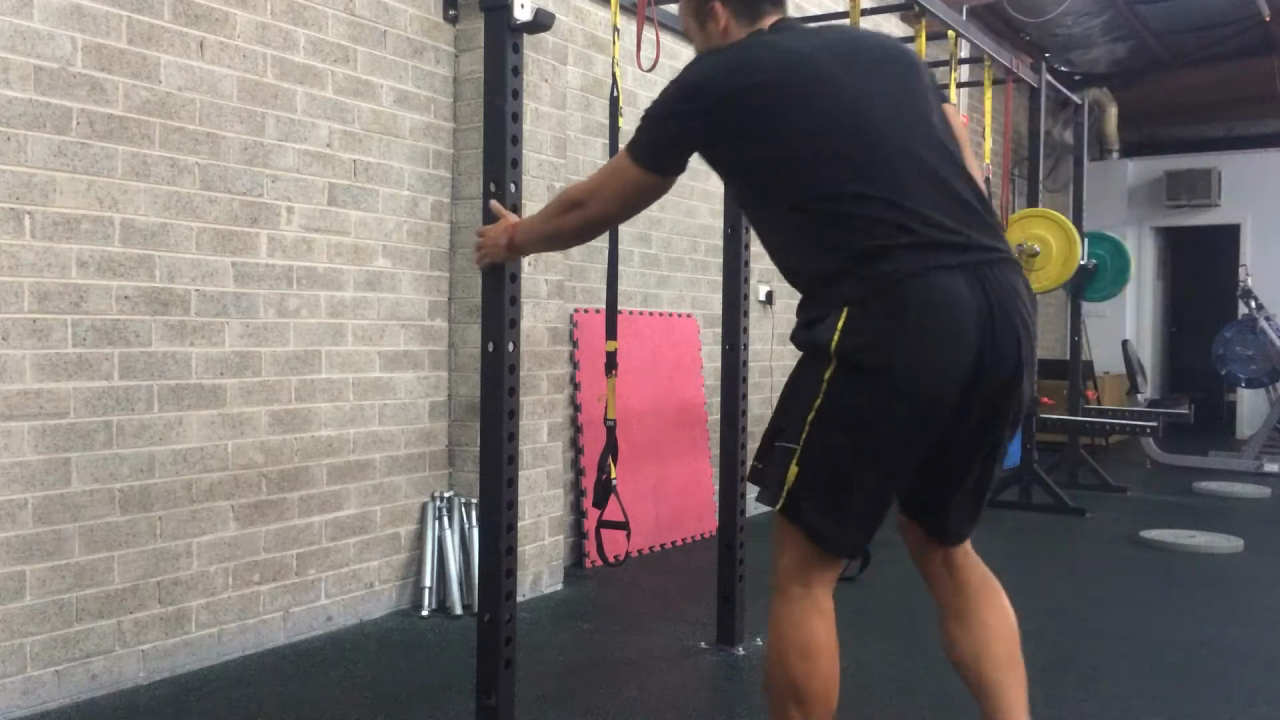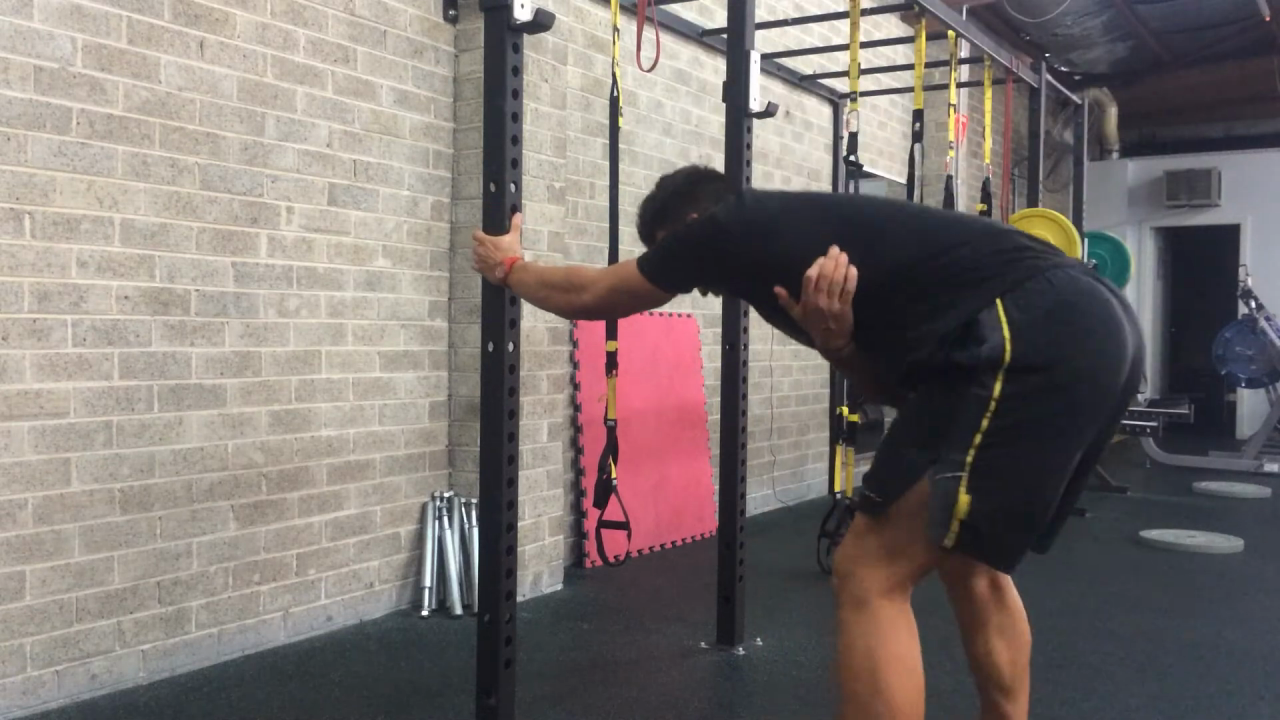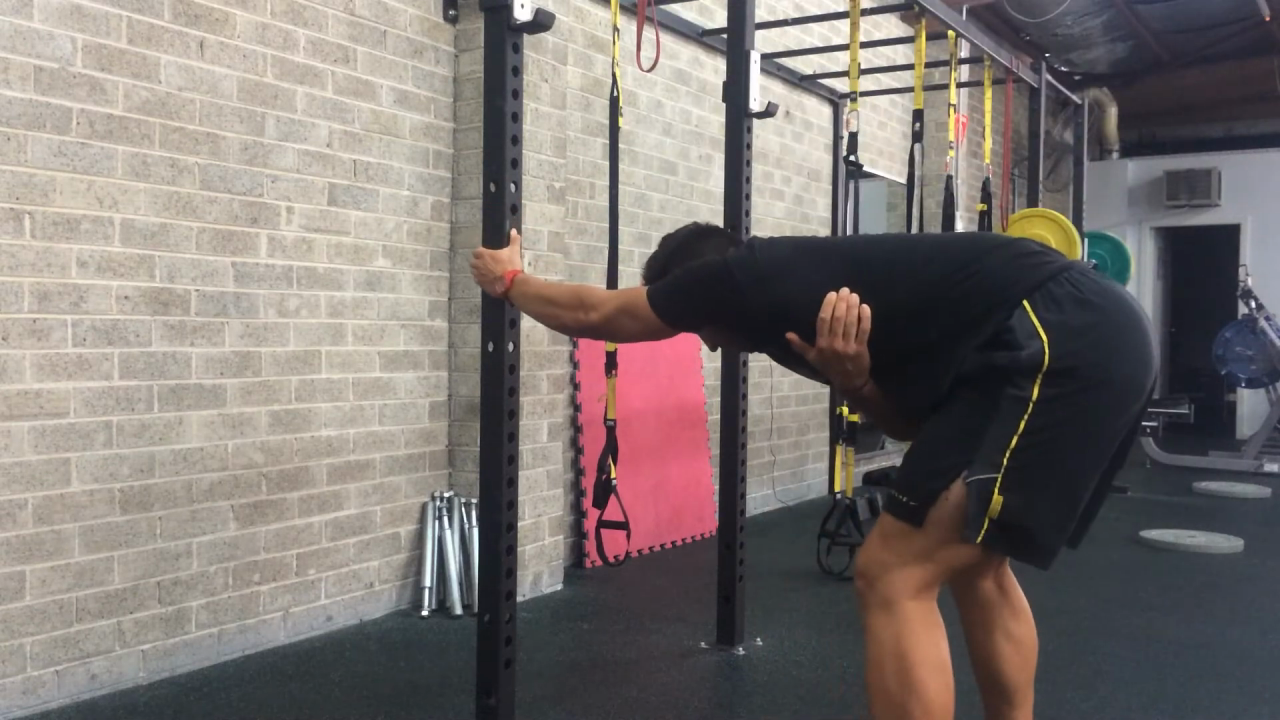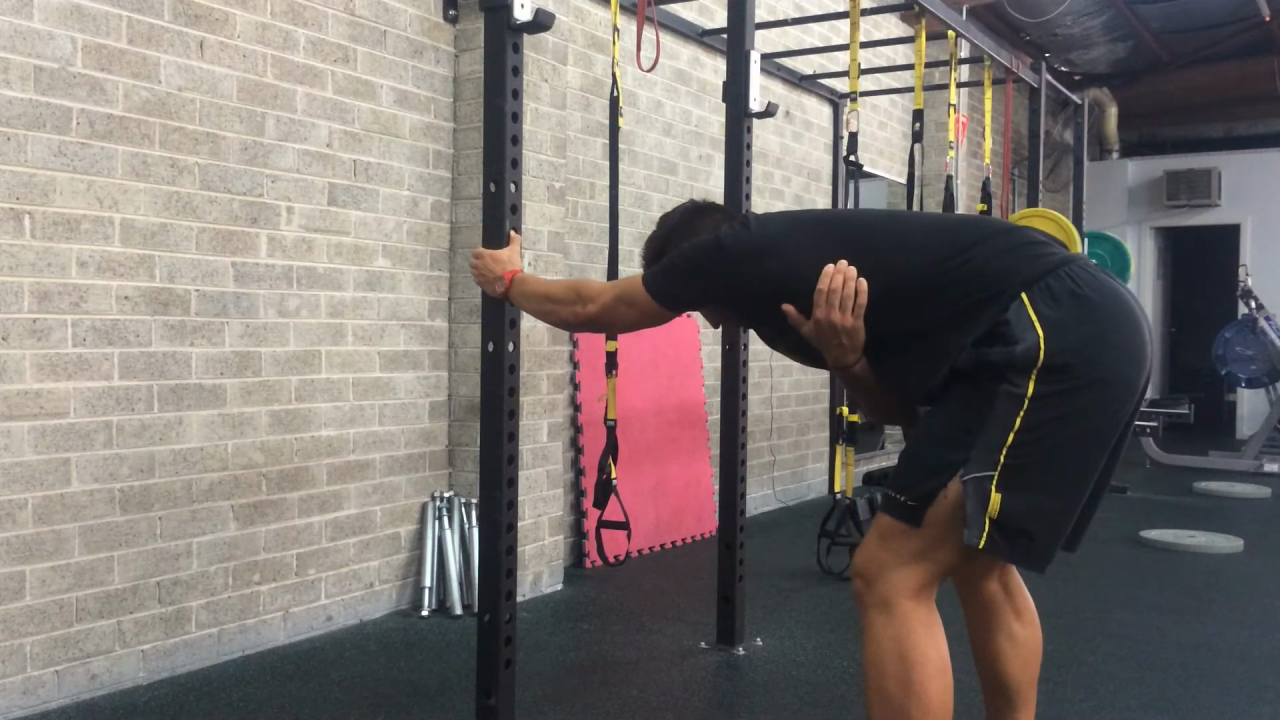
dt=1s
person 1, frame 1
left shoulder: (716, 81)
left elbow: (591, 209)
right elbow: (971, 187)
left wrist: (513, 237)
left hip: (896, 319)
right hip: (1000, 303)
left knee: (801, 570)
right knee: (945, 551)
person 1, frame 2
left shoulder: (726, 229)
right shoulder: (802, 228)
left elbow: (593, 296)
right elbow: (902, 385)
left wrist: (508, 266)
right wrist: (839, 348)
left hip: (1034, 335)
left knee: (870, 578)
right knee: (969, 559)
person 1, frame 3
left shoulder: (738, 278)
right shoulder: (805, 279)
left elbow: (595, 314)
right elbow: (916, 419)
left wrist: (509, 279)
right wrist: (855, 381)
left hip: (1057, 342)
right hip: (1099, 329)
left knee: (894, 578)
right knee: (974, 563)
person 1, frame 4
left shoulder: (733, 253)
right shoulder: (795, 260)
left elbow: (591, 308)
right elbow: (907, 407)
left wrist: (508, 279)
right wrist: (848, 361)
left hip: (1053, 336)
right hip: (1096, 325)
left knee: (892, 577)
right knee: (980, 562)
